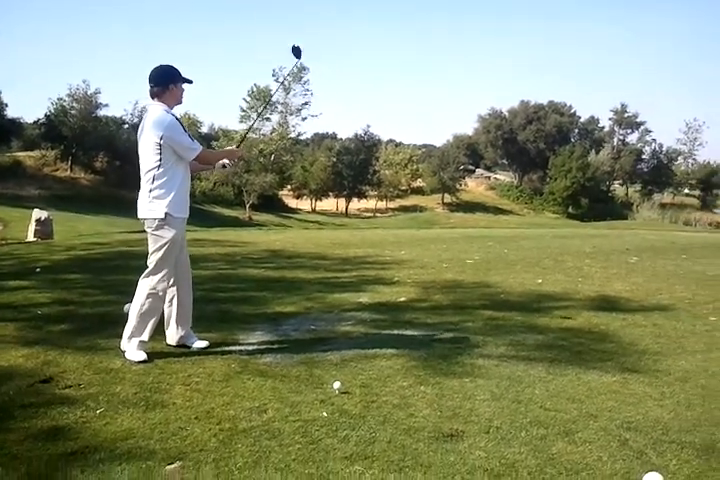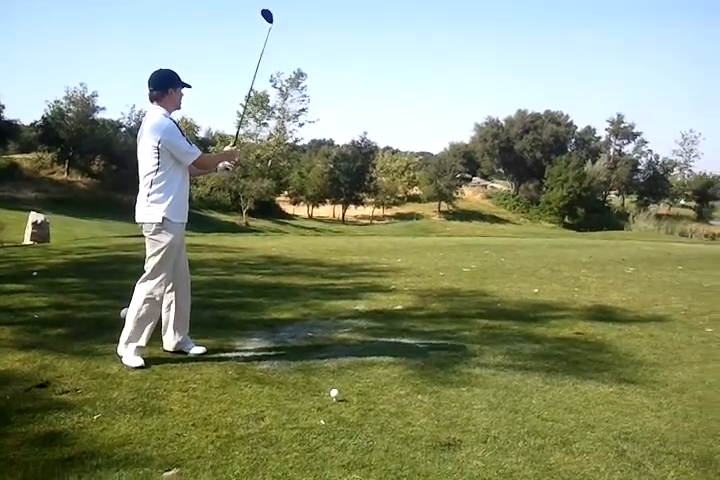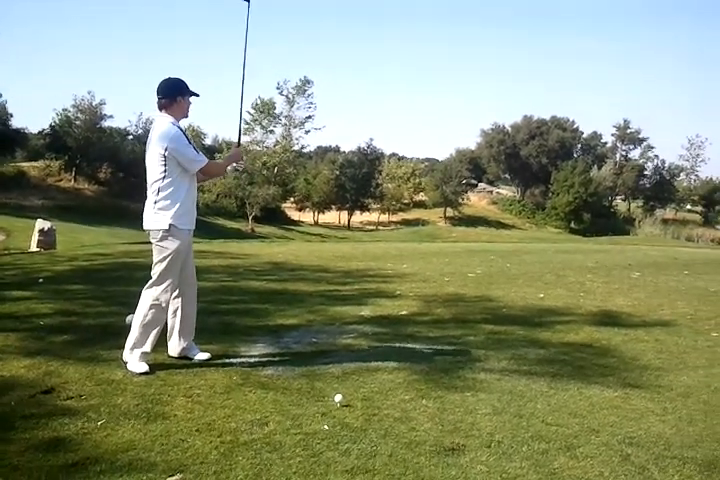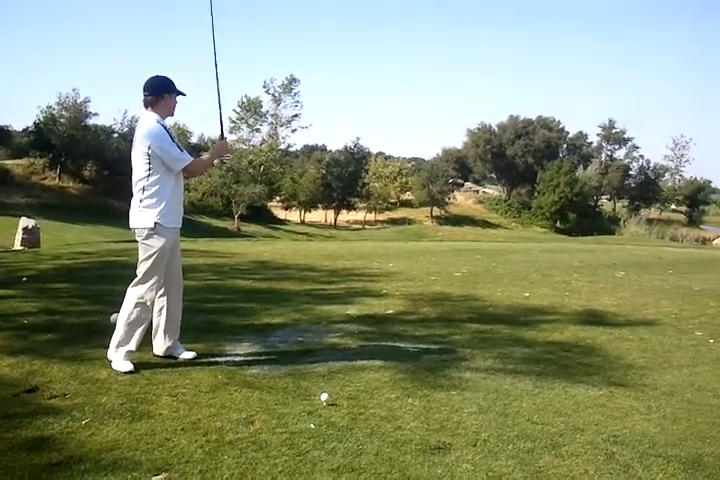
dt=0.1s
person 1, frame 1
left shoulder: (154, 118)
right shoulder: (166, 121)
left elbow: (184, 163)
right elbow: (201, 155)
left wrist: (217, 162)
right wrist: (229, 154)
left hip: (170, 211)
right hip: (163, 212)
left knee: (180, 274)
right knee: (157, 277)
left ankle: (179, 332)
right ankle: (132, 340)
person 1, frame 2
left shoulder: (155, 122)
right shoulder: (164, 125)
left elbow: (186, 168)
right elbow: (200, 161)
left wrist: (217, 163)
right wrist: (225, 155)
left hip: (170, 216)
right hip: (162, 216)
left knee: (178, 279)
right knee: (155, 282)
left ankle: (176, 338)
right ankle: (129, 346)
person 1, frame 3
left shoulder: (164, 130)
right shoulder: (171, 133)
left elbow: (192, 175)
right elbow: (206, 169)
left wrist: (225, 165)
right wrist: (231, 158)
left hip: (177, 222)
right hip: (169, 223)
left knee: (185, 286)
right knee: (161, 288)
left ankle: (181, 343)
right ankle: (134, 351)
person 1, frame 4
left shoulder: (152, 128)
right shoulder: (156, 130)
left elbow: (181, 170)
right elbow: (190, 169)
left wrist: (210, 159)
right wrist: (215, 153)
left hip: (166, 221)
right hip: (155, 222)
left knee: (171, 284)
right knee: (146, 286)
left ankle: (166, 342)
right ankle: (119, 350)
